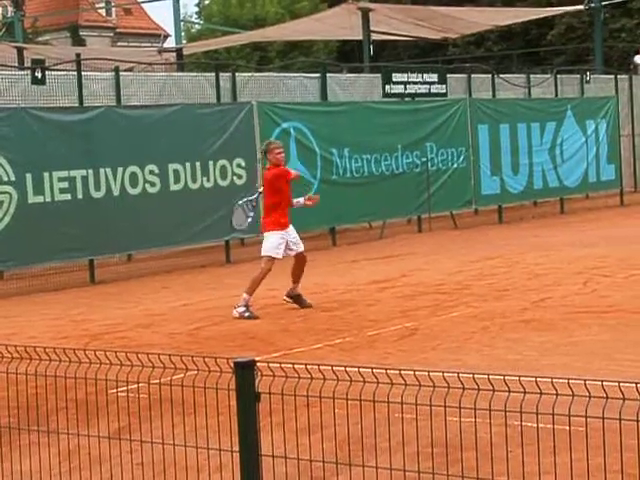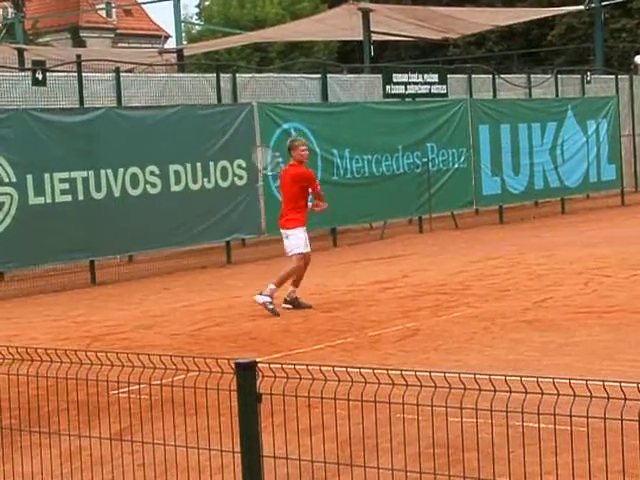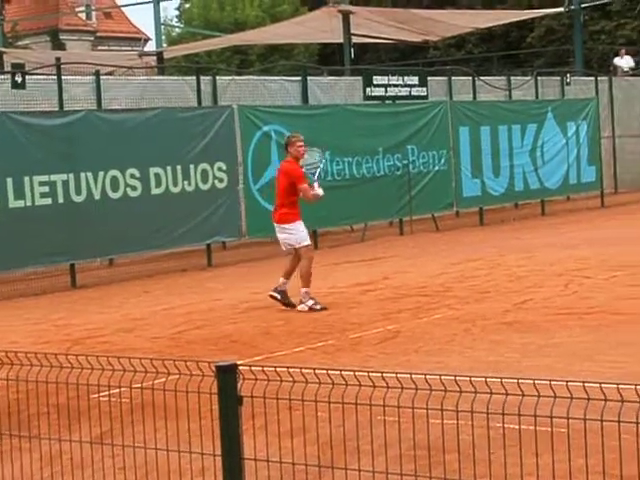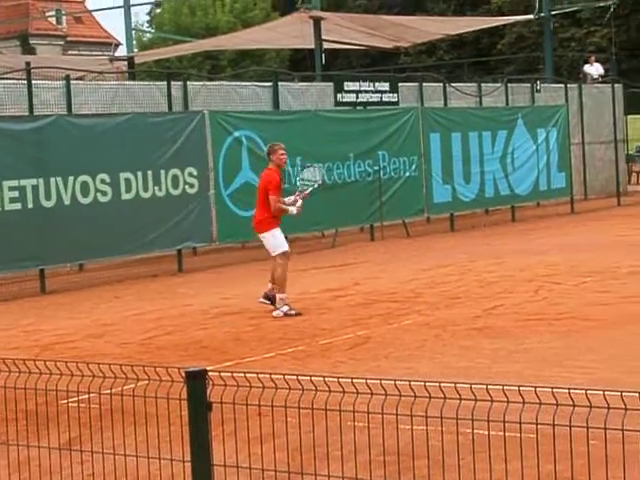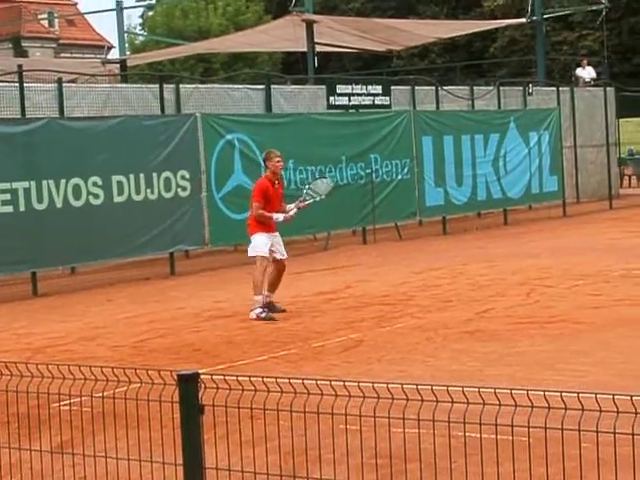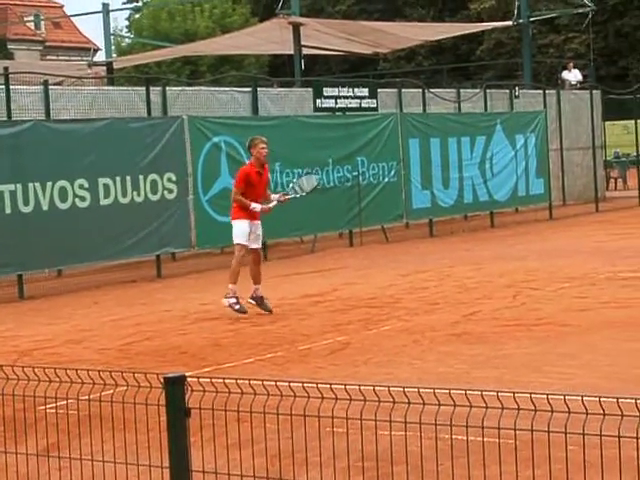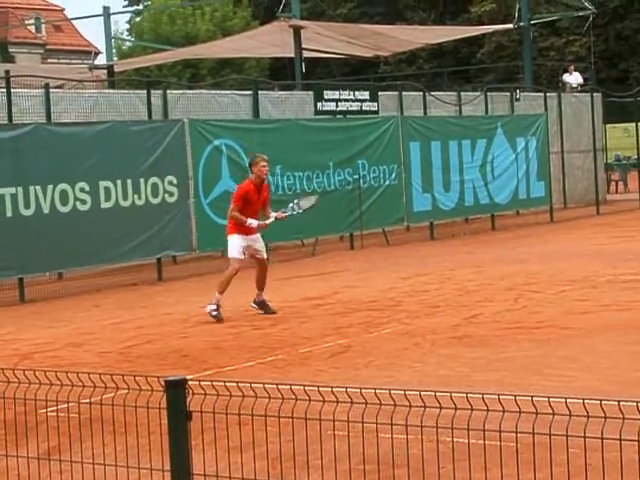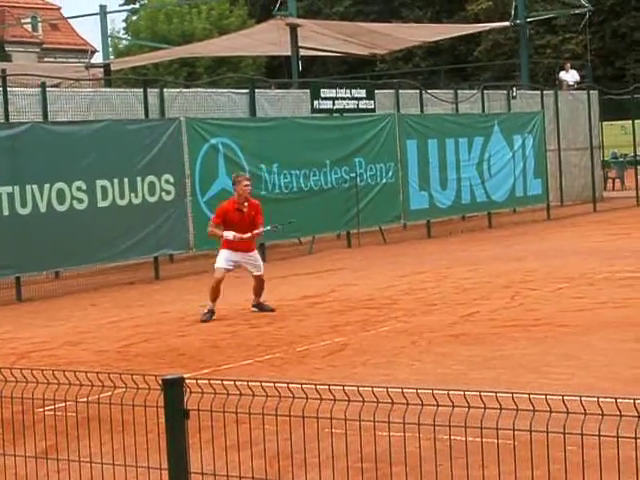
dt=0.2s
person 1, frame 1
left shoulder: (276, 173)
right shoulder: (280, 173)
right elbow: (295, 175)
left wrist: (303, 201)
left hip: (285, 226)
right hip: (274, 228)
left knee: (301, 257)
right knee: (266, 266)
left ankle: (293, 293)
right ankle: (242, 305)
person 1, frame 2
left shoulder: (285, 172)
right shoulder: (305, 173)
right elbow: (319, 196)
left wrist: (311, 206)
left hip: (294, 222)
right hip: (294, 224)
left knee: (306, 259)
right knee: (297, 263)
left ankle: (291, 298)
right ankle: (266, 294)
person 1, frame 3
left shoulder: (284, 166)
right shoulder: (295, 169)
right elbow: (308, 196)
left wrist: (310, 189)
right wrist: (318, 192)
left hip: (281, 217)
right hip: (290, 219)
left knee: (298, 254)
right knee: (307, 255)
left ankle: (280, 288)
right ankle: (306, 299)
person 1, frame 4
left shoulder: (269, 174)
right shoulder: (273, 177)
right elbow: (275, 208)
left wrist: (293, 199)
right wrist: (293, 210)
left hip: (266, 223)
right hip: (267, 224)
left knee: (281, 259)
right knee: (283, 260)
left ankle: (270, 293)
right ankle: (282, 305)
person 1, frame 5
left shoulder: (279, 183)
right shoulder: (261, 185)
right elbow: (256, 213)
left wrist: (293, 207)
right wrist: (279, 217)
left hip: (271, 230)
right hip: (259, 230)
left knee: (280, 265)
right knee: (261, 265)
left ankle: (267, 300)
right ankle: (257, 308)
person 1, frame 6
left shoulder: (265, 169)
right shoulder: (245, 171)
right elbow: (235, 197)
left wrist: (275, 197)
right wrist: (256, 206)
left hip: (255, 218)
right hip: (241, 216)
left knee: (256, 255)
right knee: (240, 252)
left ankle: (257, 295)
right ankle: (231, 296)
person 1, frame 7
left shoulder: (266, 186)
right shoulder: (244, 189)
left elbow: (265, 208)
right elbow: (232, 214)
left wrist: (274, 215)
right wrist: (252, 223)
left hip: (253, 233)
right hip: (237, 232)
left knee: (263, 265)
right knee: (234, 267)
left ankle: (259, 300)
right ankle: (215, 304)
person 1, frame 8
left shoulder: (255, 205)
right shoulder: (224, 207)
left elbow: (259, 228)
right elbow: (211, 230)
left wrist: (259, 232)
right wrist: (228, 235)
left hip: (249, 250)
right hip: (229, 250)
left knee: (260, 279)
right knee: (218, 277)
left ankle: (257, 302)
right ankle: (210, 309)
